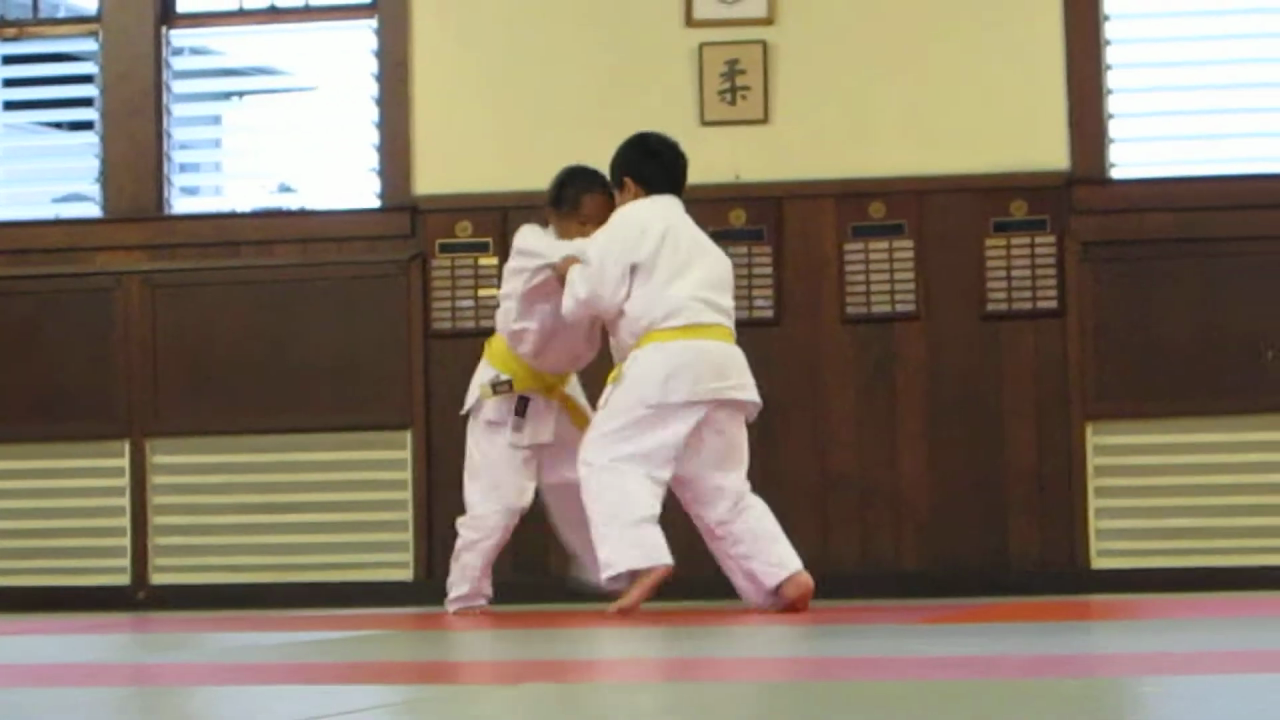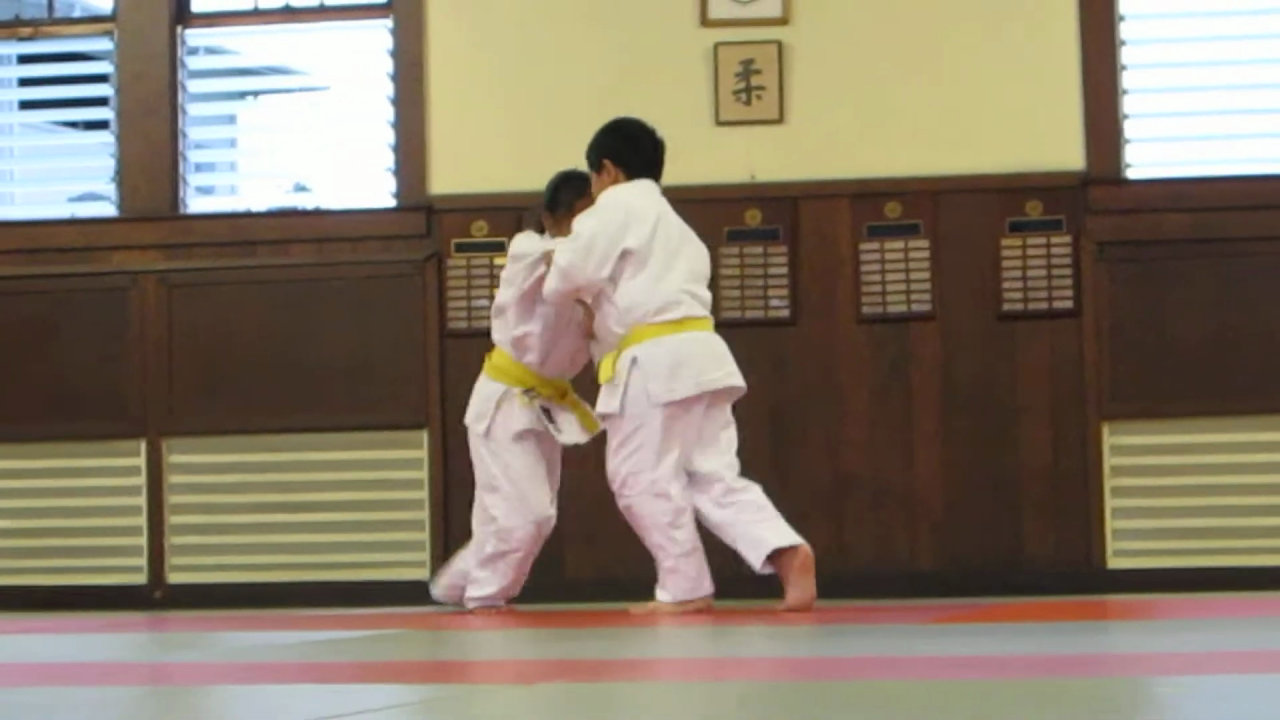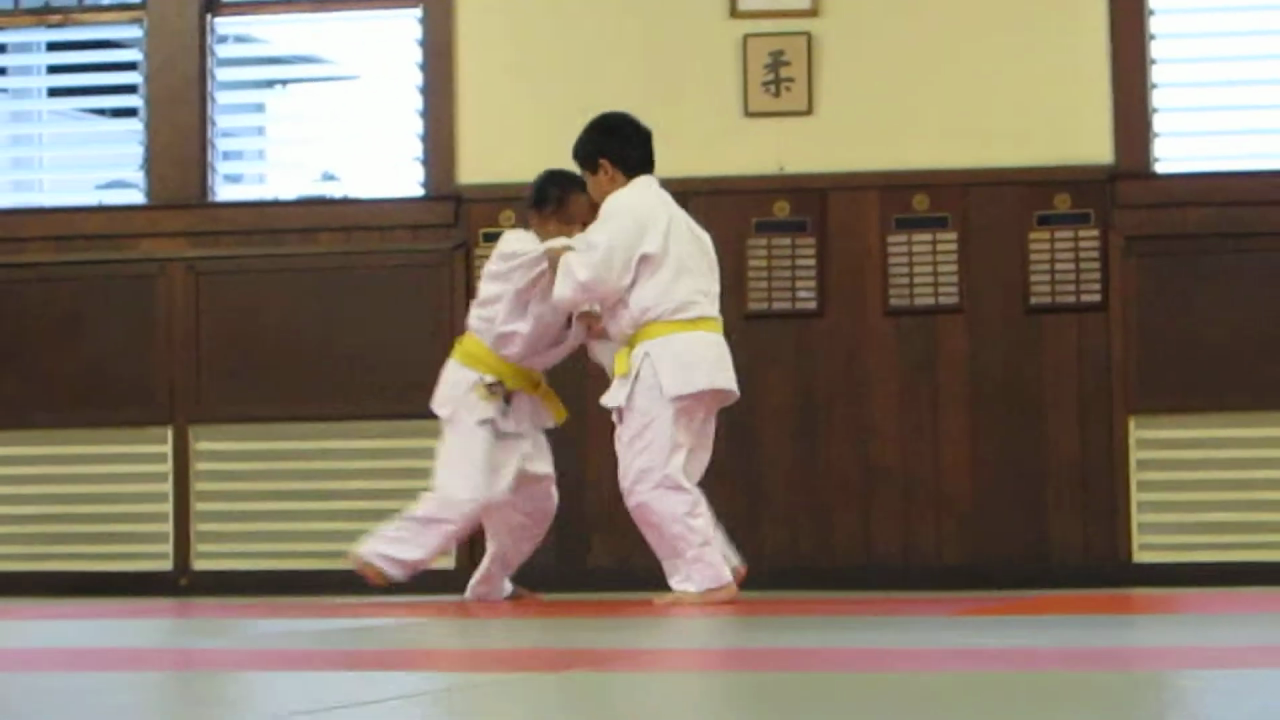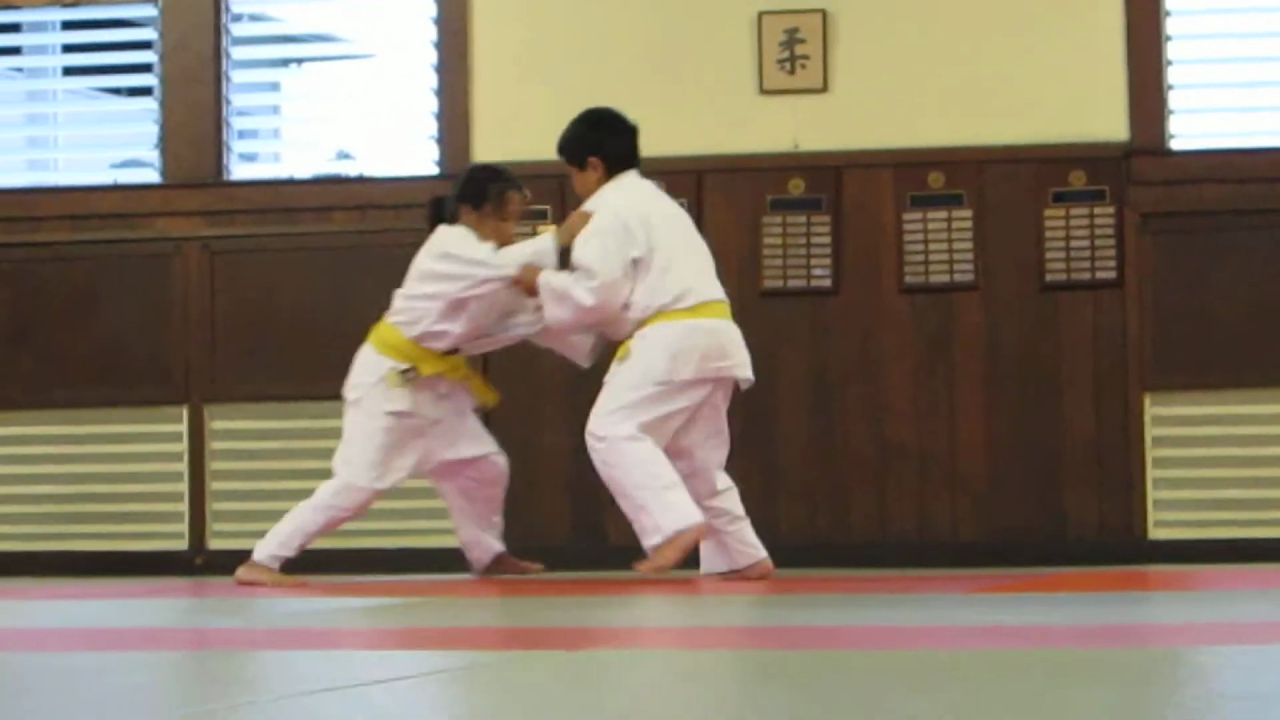
dt=0.2s
person 1, frame 1
left shoulder: (633, 220)
right shoulder: (704, 244)
left elbow: (595, 295)
left wrist: (573, 274)
left hip: (667, 363)
right hip: (718, 363)
left knee: (608, 461)
right knee: (719, 488)
left ankle: (641, 560)
person 1, frame 2
left shoulder: (618, 205)
right shoulder: (675, 226)
left elbow: (575, 273)
left wrist: (556, 267)
left hip: (656, 361)
right hip: (697, 354)
left knee: (645, 481)
right knee: (713, 474)
person 1, frame 3
left shoulder: (627, 209)
right shoulder: (667, 212)
left elbow: (591, 281)
left wrist: (565, 261)
left hip: (665, 360)
right hip: (697, 353)
left knee: (651, 477)
right knee: (668, 475)
person 1, frame 4
left shoulder: (611, 210)
right shoulder: (655, 203)
left elbow: (595, 294)
left wrist: (545, 283)
left hip: (673, 341)
right hip: (710, 336)
left knee: (613, 433)
right knee: (695, 459)
left ankle: (677, 524)
person 2, frame 1
right shoulder: (531, 242)
right elbow: (562, 260)
left hip: (557, 391)
right hip: (507, 392)
left knee: (579, 490)
right knee: (498, 504)
left ankle: (605, 571)
right ankle: (465, 595)
person 2, frame 2
right shoulder: (527, 250)
left hip: (549, 401)
right hip: (505, 400)
left knee: (537, 516)
right knee: (525, 513)
left ankle: (457, 584)
right ankle: (484, 595)
person 2, frame 3
right shoulder: (516, 249)
left elbow: (554, 340)
left wrist: (587, 325)
left hip: (516, 393)
right hip: (473, 386)
left knee: (536, 498)
right knee: (466, 494)
left ankle: (491, 585)
right ankle: (381, 553)
person 2, frame 4
left shoulder: (490, 262)
right shoulder: (450, 244)
left elbow: (525, 318)
right elbow: (505, 268)
left wrist: (587, 343)
right wrist: (557, 240)
left hip: (430, 380)
right hip: (388, 375)
left knee: (483, 466)
right knee: (357, 482)
left ankle: (488, 553)
